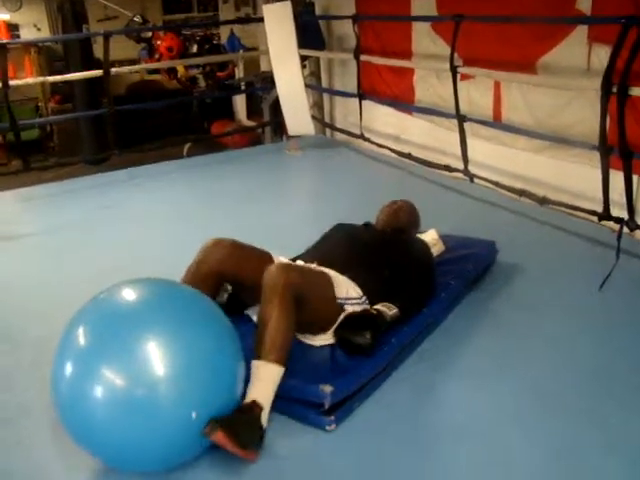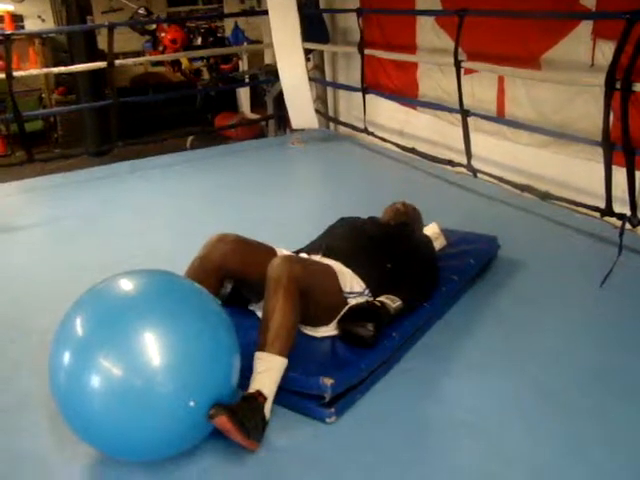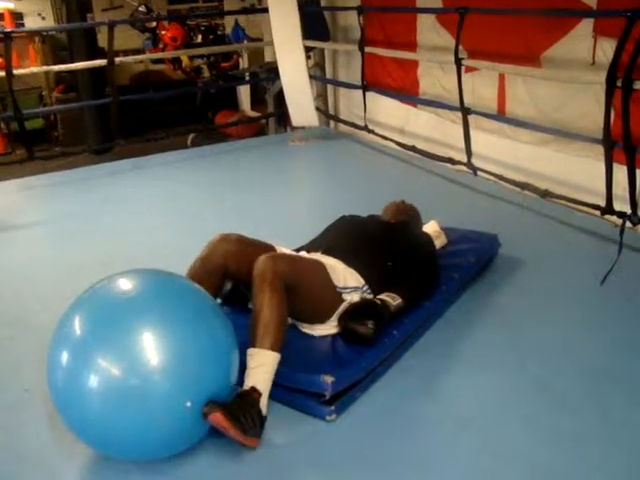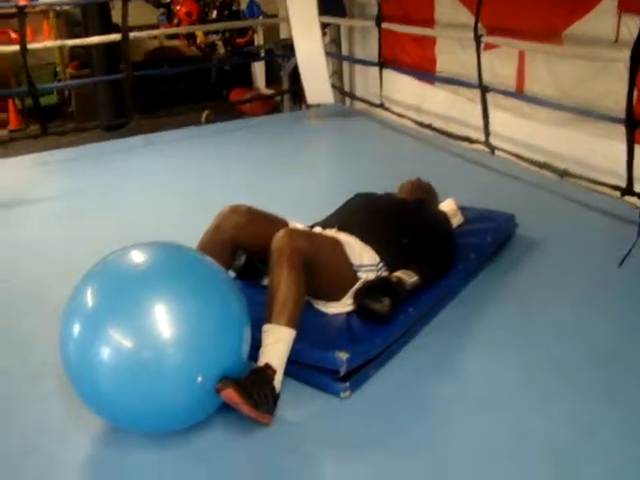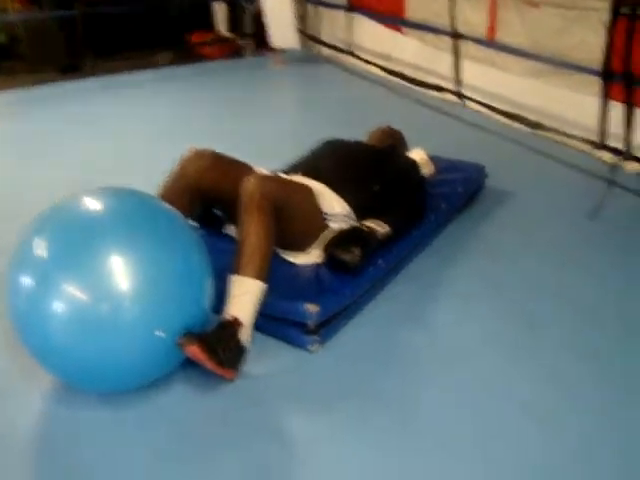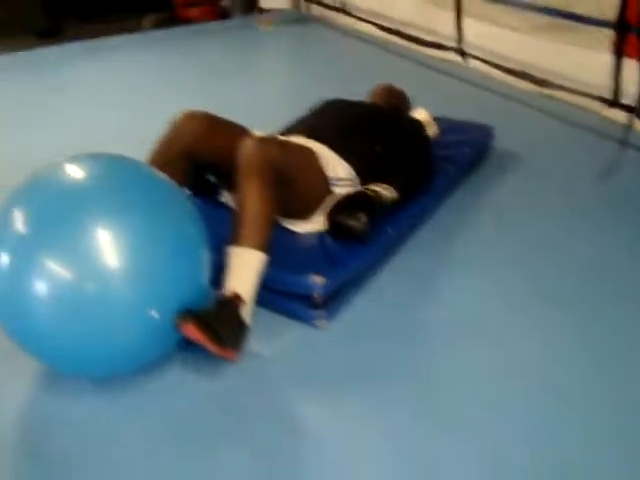
dt=0.4s
person 1, frame 1
left shoulder: (413, 249)
right shoulder: (345, 229)
left elbow: (418, 292)
left wrist: (379, 316)
right wrist: (240, 287)
left hip: (343, 293)
right hip: (297, 278)
left knee: (281, 277)
right knee: (219, 251)
left ankle: (253, 416)
person 1, frame 2
left shoulder: (416, 244)
right shoulder: (349, 223)
left elbow: (421, 283)
left wrist: (383, 308)
right wrist: (243, 279)
left hip: (347, 283)
right hip: (300, 267)
left knee: (285, 268)
right knee: (223, 247)
left ankle: (258, 406)
person 1, frame 3
left shoulder: (416, 241)
right shoulder: (350, 221)
left elbow: (422, 280)
left wrist: (384, 306)
right wrist: (243, 279)
left hip: (345, 280)
left knee: (271, 265)
right knee: (225, 247)
left ankle: (254, 403)
person 1, frame 4
left shoulder: (431, 219)
right shoulder: (366, 199)
left elbow: (438, 258)
left wrist: (399, 284)
right wrist: (258, 253)
left hip: (360, 257)
right hip: (315, 244)
left knee: (289, 241)
right knee: (236, 218)
left ankle: (268, 379)
person 1, frame 5
left shoulder: (400, 168)
right shoulder: (336, 146)
left elbow: (410, 207)
right elbow: (291, 173)
left wrist: (370, 234)
right wrist: (221, 199)
left hip: (330, 206)
right hip: (280, 199)
left knee: (259, 187)
right knee: (200, 162)
left ankle: (234, 333)
person 1, frame 6
left shoulder: (404, 129)
right shoulder: (336, 106)
left elbow: (415, 171)
right elbow: (289, 133)
left wrist: (376, 197)
left hip: (333, 170)
right hip: (274, 165)
left knee: (258, 150)
right knee: (192, 125)
left ankle: (235, 311)
